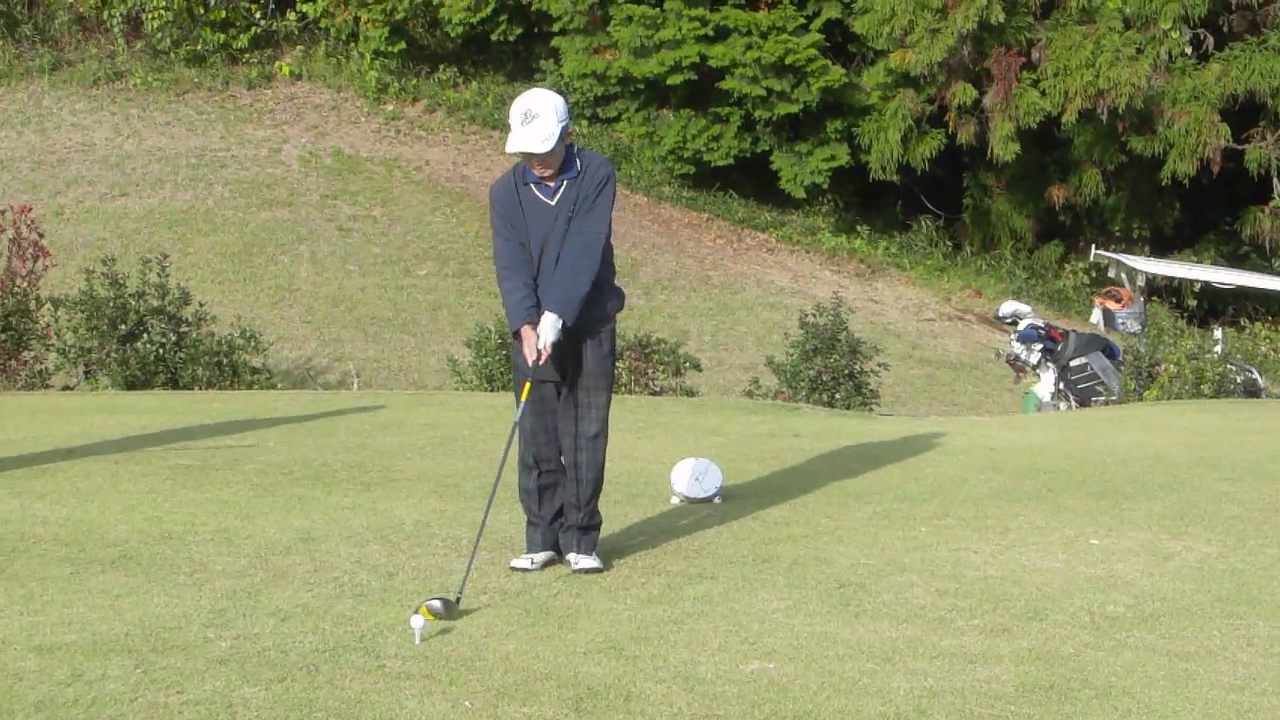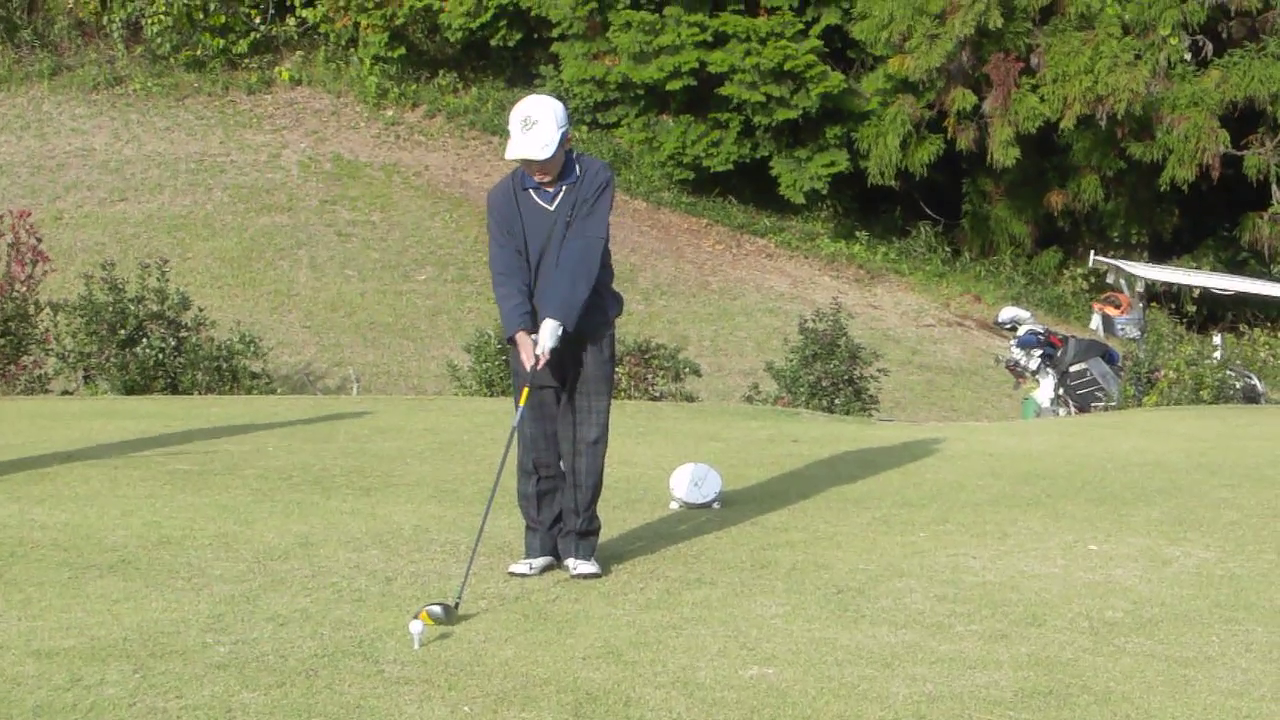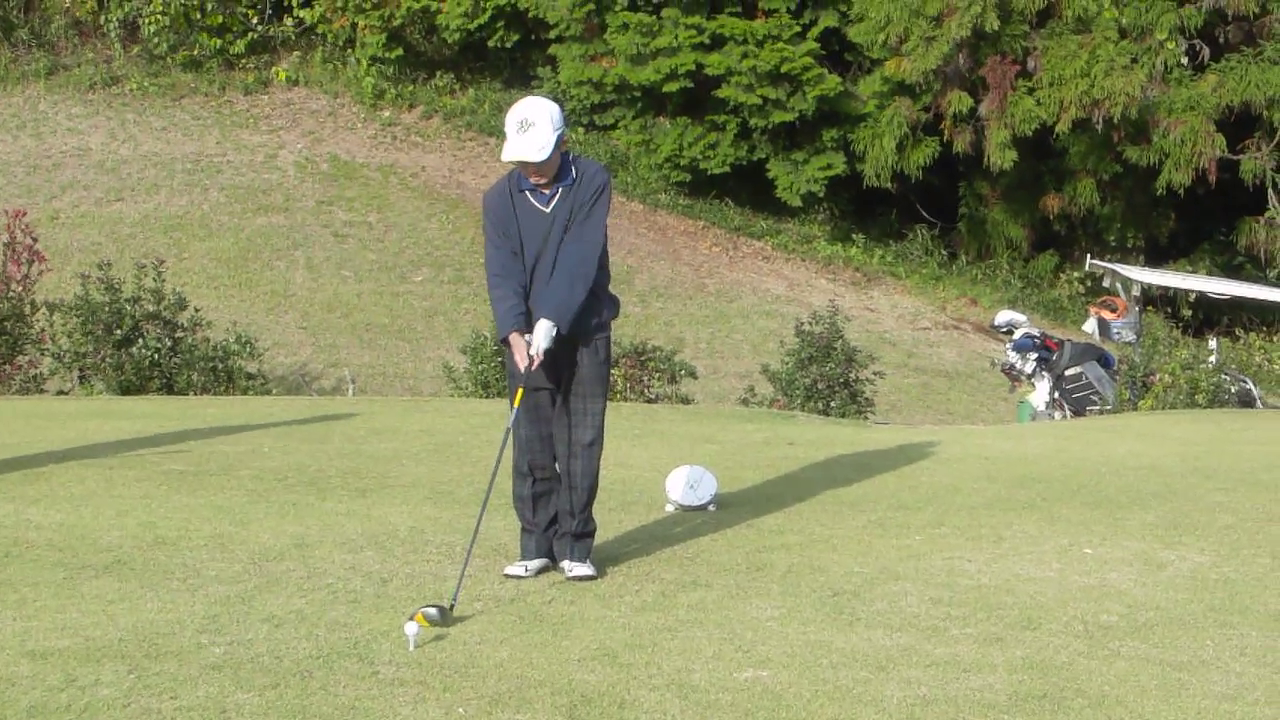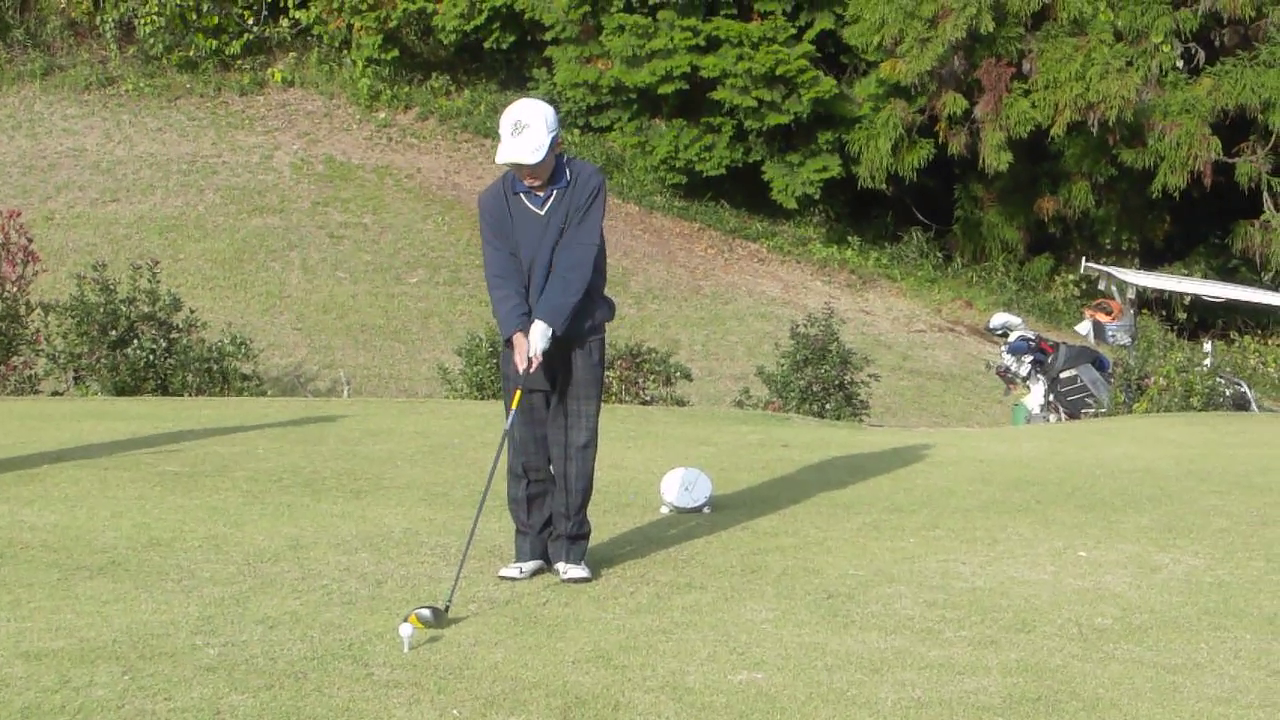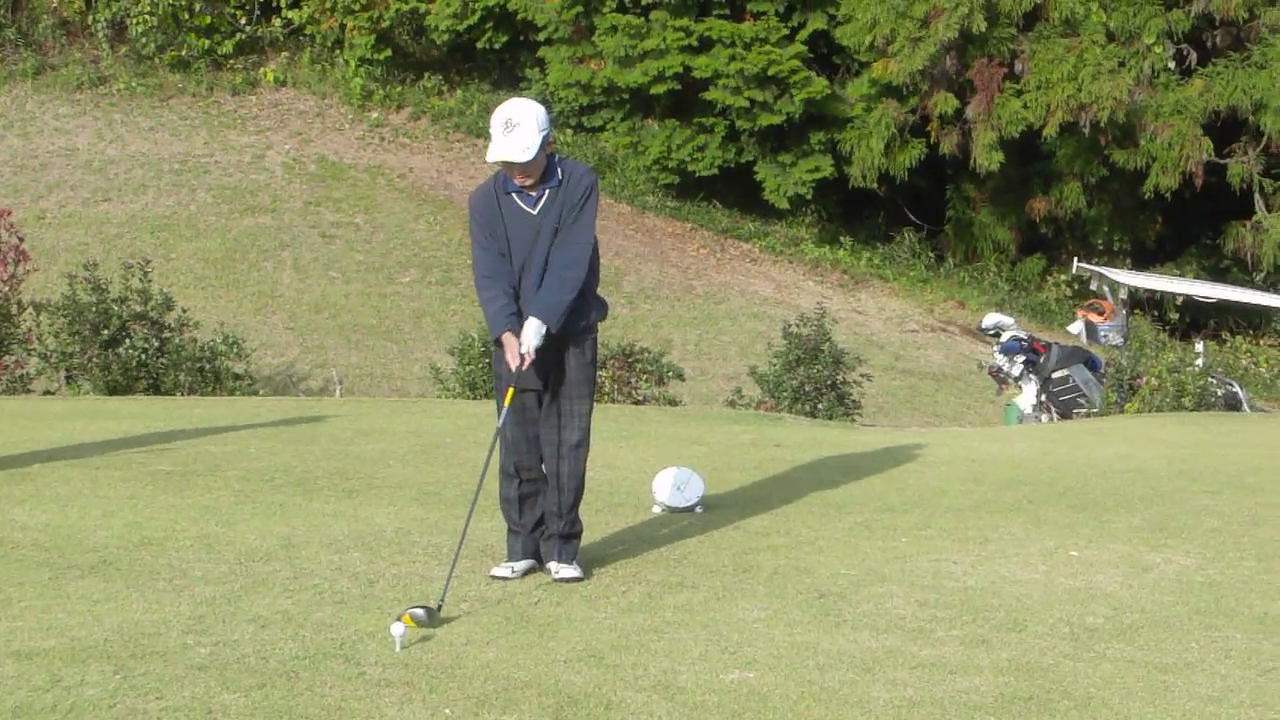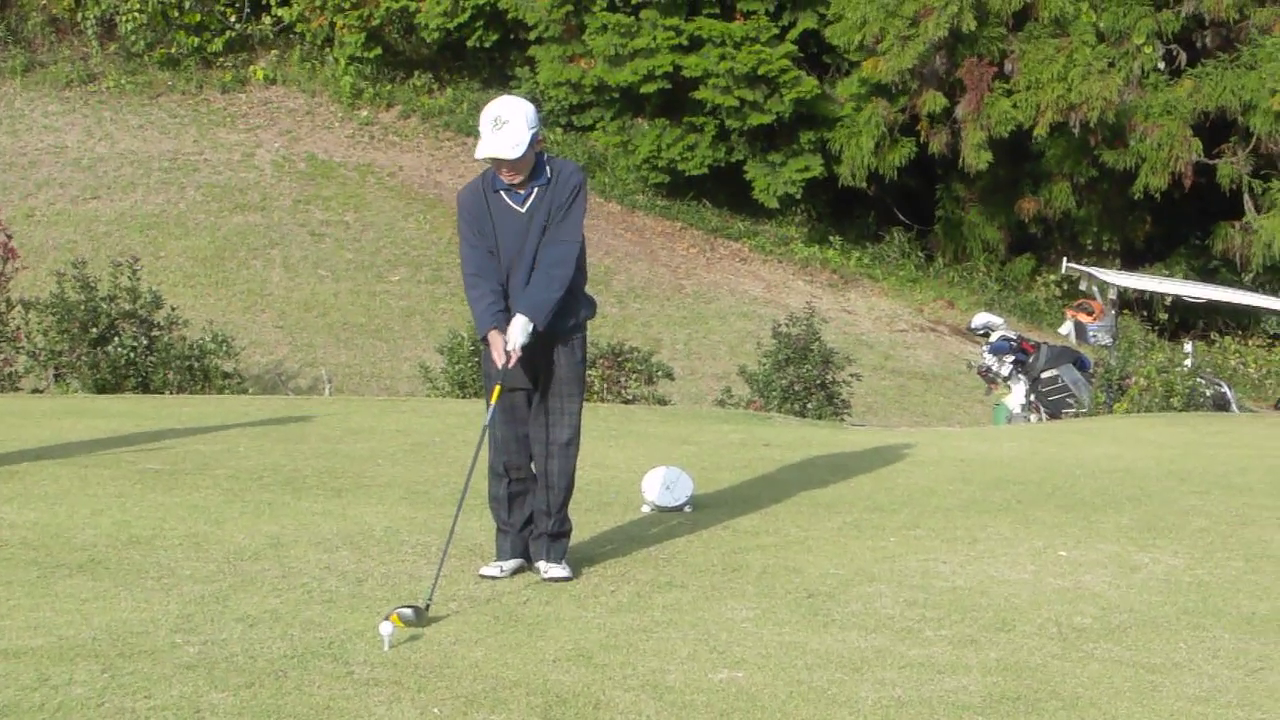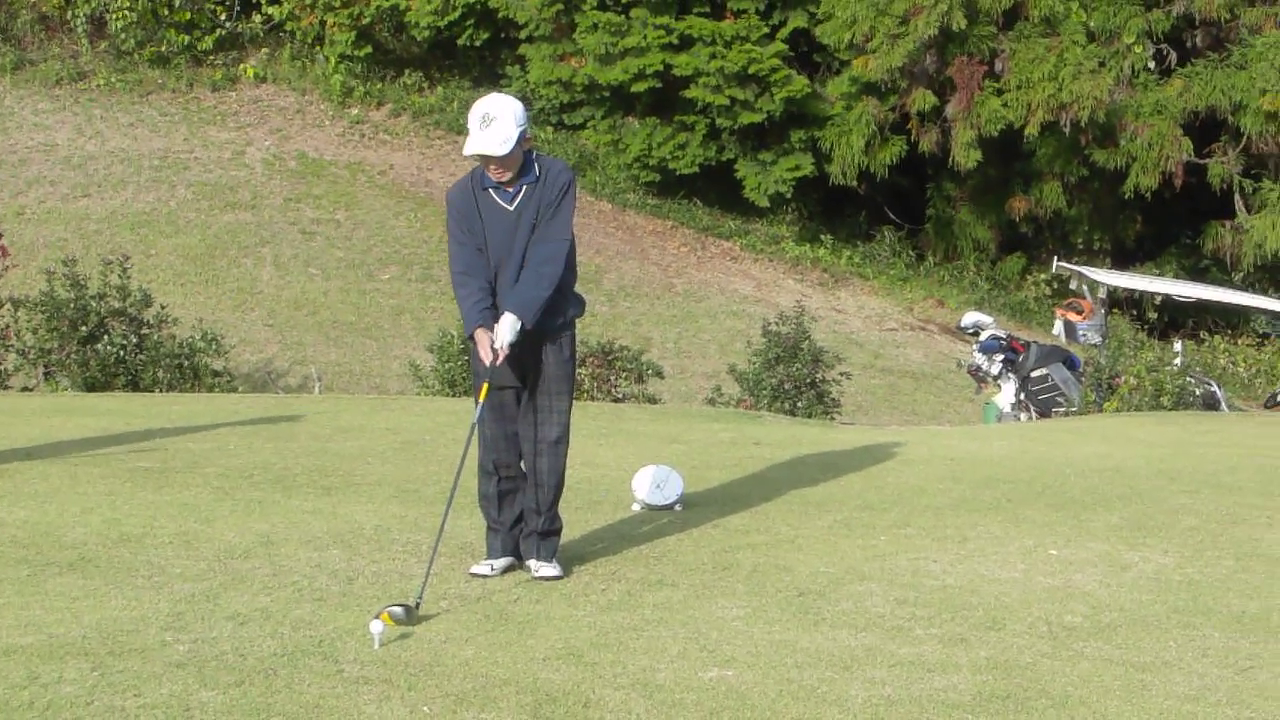
dt=0.1s
person 1, frame 1
left shoulder: (597, 174)
right shoulder: (506, 190)
left elbow: (584, 252)
right elbow: (511, 265)
left wrist: (556, 317)
right wrist: (525, 326)
left hip: (589, 327)
right hip: (534, 331)
left knee: (585, 437)
right knee: (537, 439)
left ankle: (580, 538)
right ankle: (542, 537)
person 1, frame 2
left shoulder: (595, 179)
right shoulder: (504, 196)
left elbow: (581, 256)
right elbow: (507, 271)
left wrist: (555, 322)
right wrist: (521, 331)
left hip: (588, 332)
right hip: (531, 336)
left knee: (585, 443)
right knee: (537, 445)
left ankle: (579, 544)
right ankle: (541, 543)
person 1, frame 3
left shoulder: (592, 181)
right shoulder: (499, 198)
left elbow: (579, 260)
right elbow: (502, 272)
left wrist: (550, 324)
right wrist: (515, 332)
left hip: (584, 333)
right hip: (526, 337)
left knee: (580, 445)
right knee: (532, 447)
left ankle: (574, 546)
right ankle: (536, 545)
person 1, frame 4
left shoulder: (587, 184)
right shoulder: (495, 200)
left elbow: (577, 263)
right elbow: (502, 274)
left wrist: (546, 325)
right wrist: (518, 333)
left hip: (579, 336)
right hip: (523, 340)
left knee: (575, 447)
right knee: (526, 449)
left ankle: (568, 548)
right ankle: (531, 547)
person 1, frame 5
left shoulder: (579, 183)
right shoulder: (485, 199)
left elbow: (571, 262)
right elbow: (490, 274)
left wrist: (540, 323)
right wrist: (507, 332)
left hip: (572, 335)
right hip: (514, 338)
left knee: (567, 446)
right knee: (518, 448)
left ankle: (560, 547)
right ankle: (523, 546)
person 1, frame 6
left shoulder: (567, 181)
right shoulder: (474, 198)
left elbow: (559, 261)
right elbow: (478, 272)
left wrist: (526, 319)
right wrist: (494, 330)
left hip: (561, 334)
right hip: (503, 336)
left knee: (556, 445)
right knee: (508, 447)
left ankle: (550, 547)
right ankle: (512, 546)
person 1, frame 7
left shoulder: (556, 179)
right shoulder: (463, 195)
left elbow: (548, 259)
right elbow: (466, 269)
left wrist: (514, 318)
right wrist: (480, 328)
left hip: (549, 332)
right hip: (491, 334)
left knee: (546, 443)
right knee: (497, 446)
left ankle: (540, 545)
right ankle: (502, 544)
